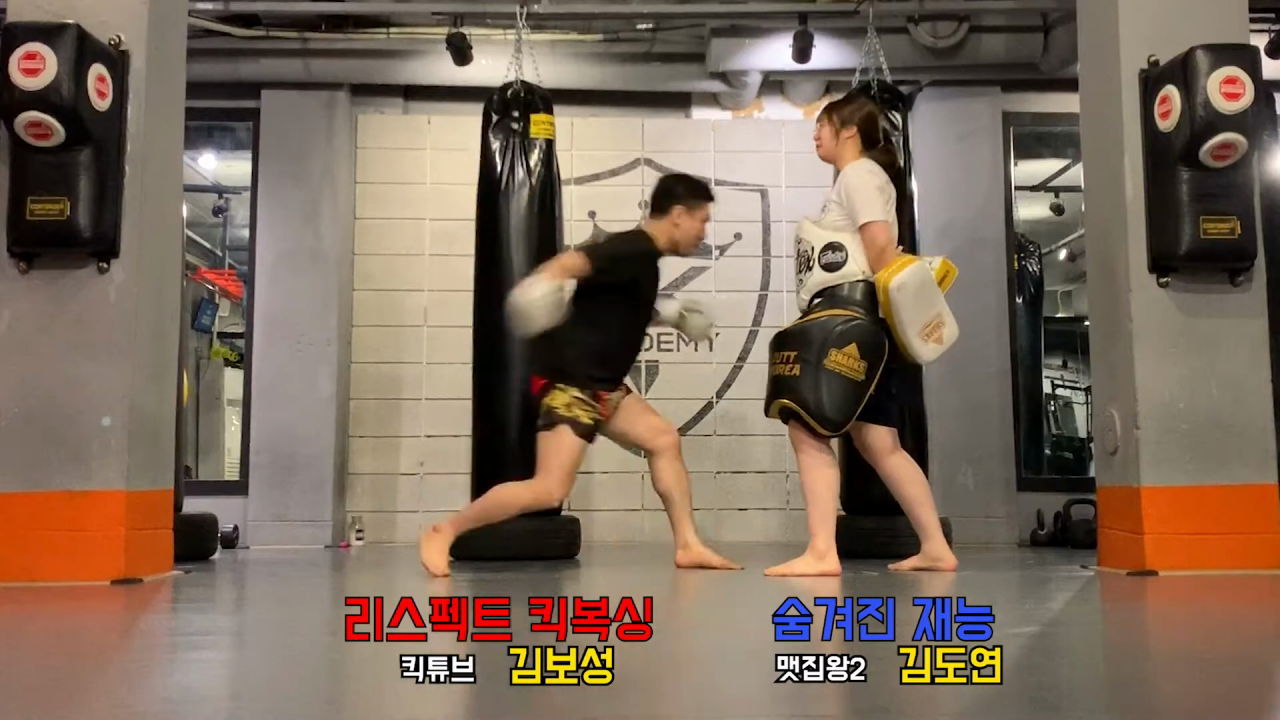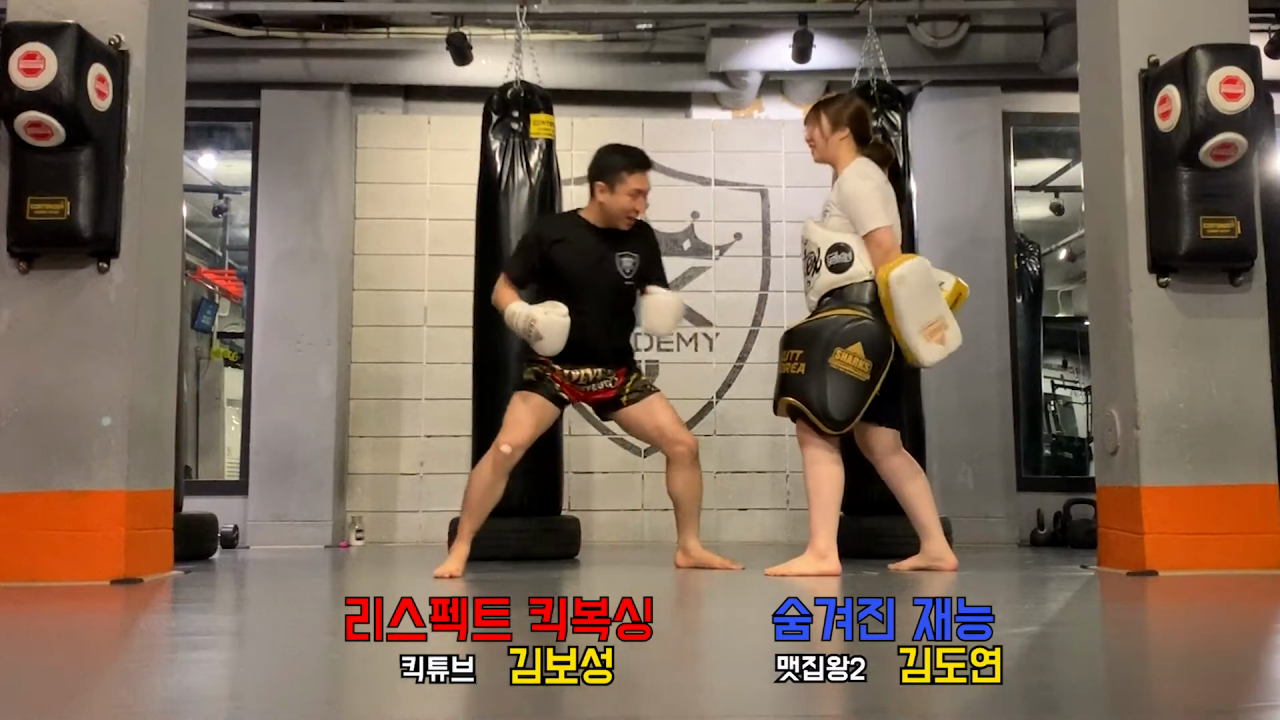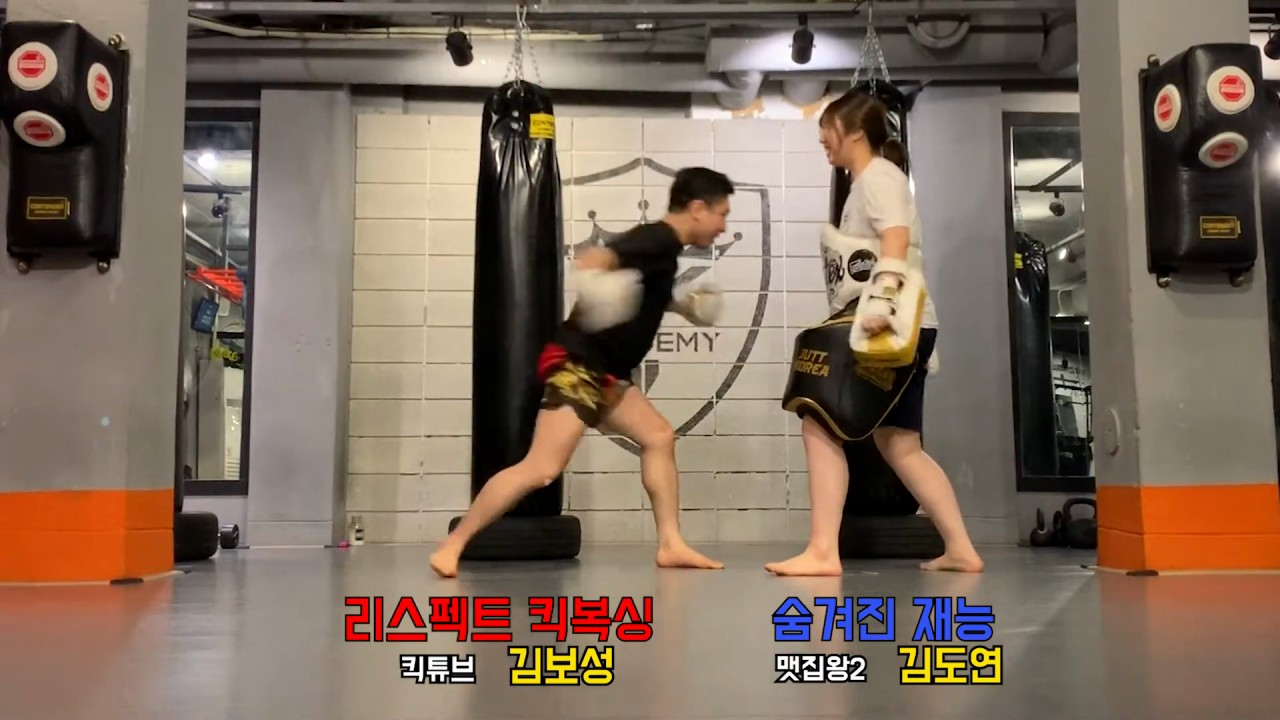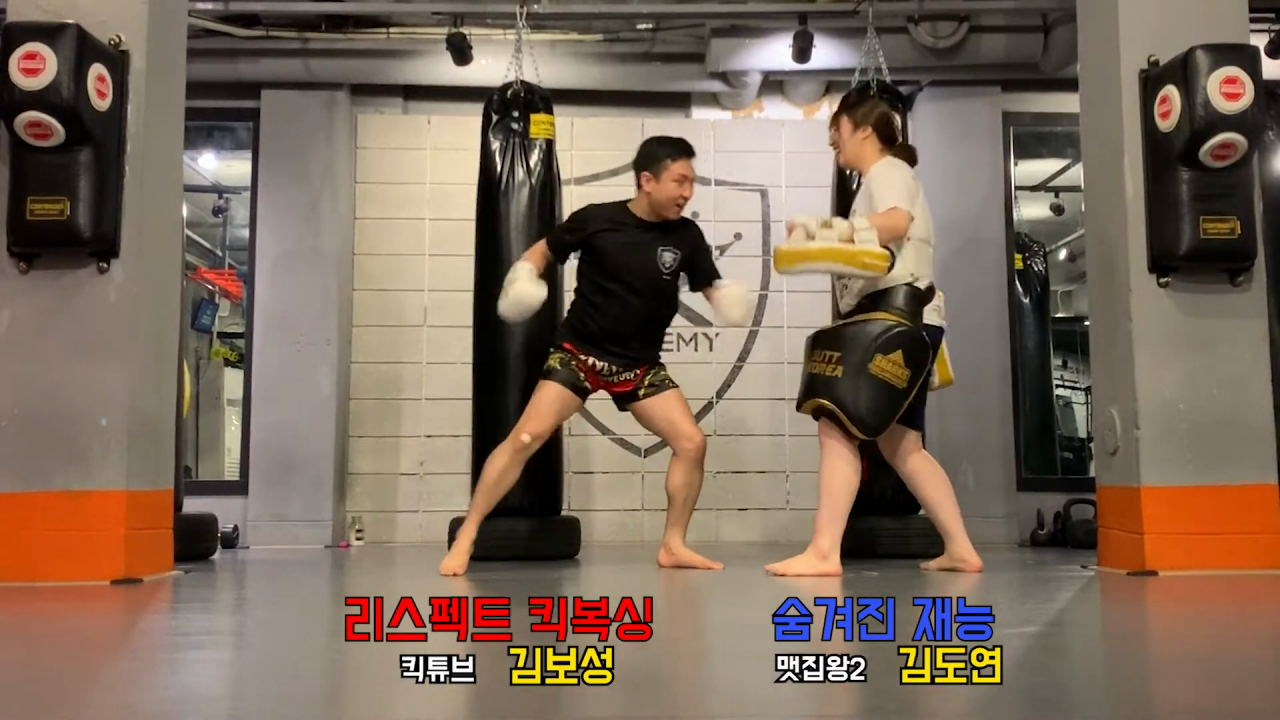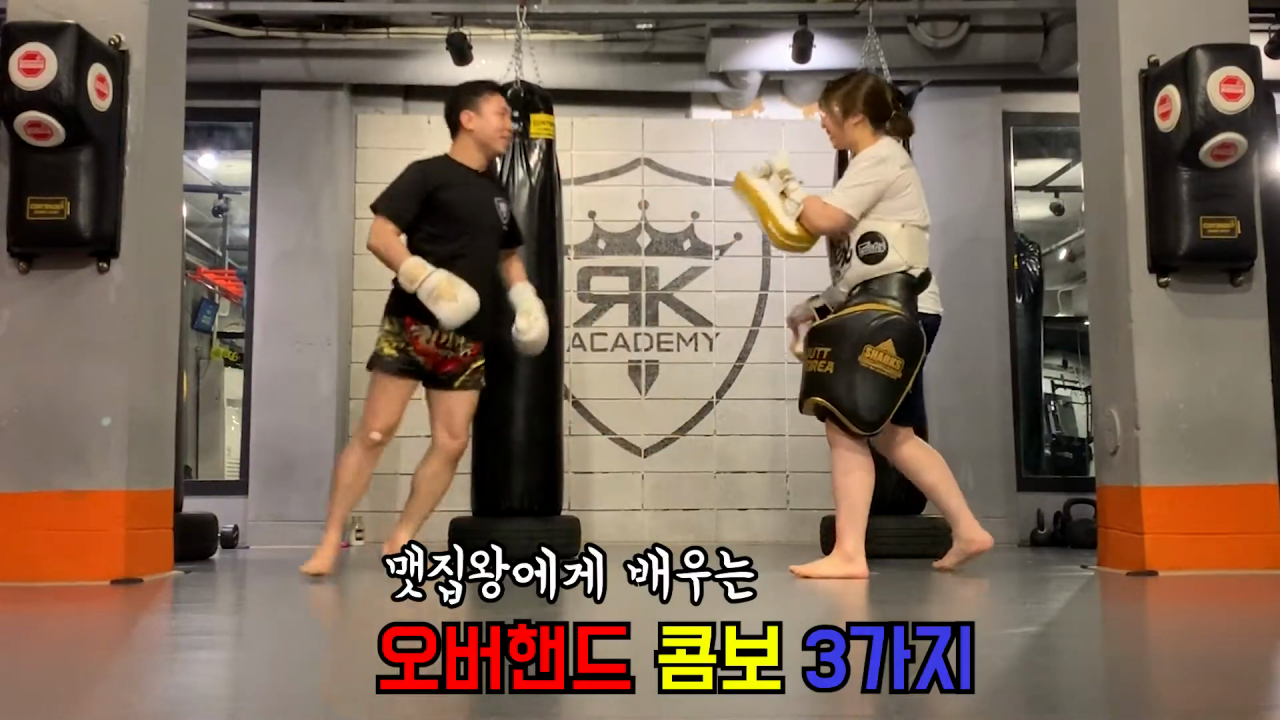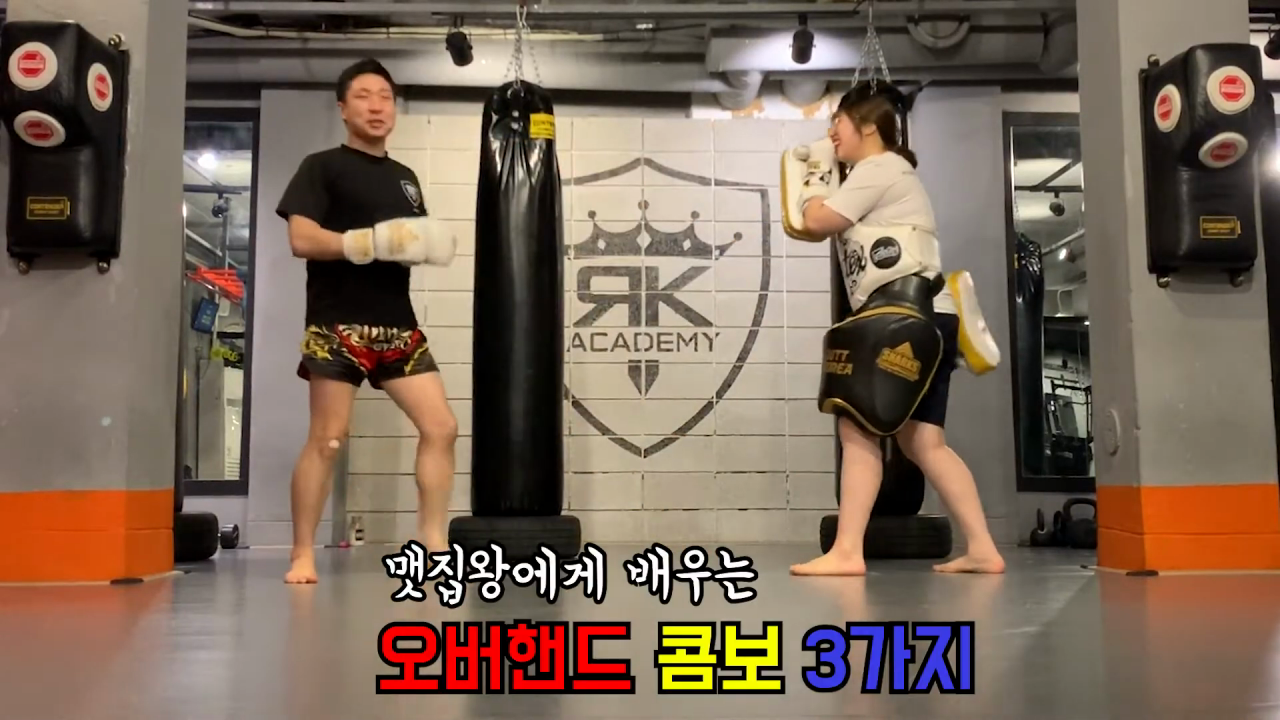
dt=0.7s
person 1, frame 1
left shoulder: (858, 174)
right shoulder: (862, 179)
left elbow: (880, 245)
right elbow: (884, 251)
left knee: (808, 428)
right knee: (878, 444)
left ankle: (821, 553)
right ankle: (936, 549)
person 1, frame 2
left shoulder: (856, 177)
right shoulder: (858, 179)
left elbow: (885, 250)
left knee: (815, 430)
right knee: (881, 444)
left ankle: (822, 552)
right ankle: (936, 548)
person 1, frame 3
left shoulder: (877, 177)
right shoulder: (869, 182)
left elbow: (896, 243)
left wrist: (882, 305)
left hip: (889, 326)
right hip: (895, 327)
left knee: (820, 426)
right knee: (899, 445)
left ankle: (822, 552)
right ankle: (960, 549)
person 1, frame 4
left shoulder: (889, 171)
right shoulder: (878, 180)
left elbow: (894, 224)
left knee: (838, 427)
right knee: (902, 445)
left ankle: (824, 551)
right ankle: (960, 548)
person 1, frame 5
left shoulder: (877, 160)
right shoulder: (878, 160)
left elbow: (823, 220)
left wrist: (788, 183)
right wrist: (818, 305)
left knee: (846, 428)
right knee: (895, 434)
left ankle: (848, 555)
right ankle: (967, 531)
person 1, frame 6
left shoulder: (879, 169)
right shoulder: (889, 175)
left elbow: (816, 220)
left wrist: (816, 173)
left knee: (857, 426)
right knee: (922, 440)
left ankle: (846, 550)
right ankle: (982, 548)
person 2, frame 1
left shoulder: (638, 254)
right shoulder: (631, 249)
right elbow: (571, 262)
left wrist: (667, 312)
right wrist: (546, 283)
left hip: (601, 384)
right hip: (572, 385)
left knee: (665, 443)
right knee: (549, 491)
left ankle: (688, 546)
right ankle: (443, 535)
person 2, frame 2
left shoulder: (641, 237)
right shoulder: (551, 233)
left elbow: (657, 295)
right elbow: (503, 291)
left wrist: (663, 308)
right wrist: (524, 317)
left hip: (616, 371)
right hip: (553, 366)
left knee: (683, 445)
right knee: (506, 449)
left ankle: (690, 547)
right ankle: (459, 550)
person 2, frame 3
left shoulder: (658, 245)
right shoulder: (654, 239)
right elbow: (590, 261)
left wrist: (682, 303)
right wrist: (596, 289)
left hip: (606, 374)
right hip: (578, 367)
left knee: (660, 439)
right knee: (543, 468)
left ankle: (671, 545)
right ankle: (456, 543)
person 2, frame 4
left shoulder: (687, 236)
right shoulder: (595, 220)
left elbow: (715, 292)
right elbow: (542, 251)
left wrist: (733, 299)
right wrist: (522, 277)
left hip: (640, 365)
right hip: (578, 353)
left knee: (692, 442)
right knee: (525, 437)
left ankle: (673, 545)
right ankle: (465, 538)
person 2, frame 5
left shoulder: (497, 192)
right shoulder: (429, 174)
left elbow: (507, 254)
right elbow: (379, 237)
left wrist: (525, 299)
right wrist: (426, 279)
left hip: (465, 335)
right hip: (412, 326)
left knee: (451, 443)
right knee: (374, 433)
left ankle: (399, 542)
right ankle: (330, 539)
person 2, frame 6
left shoulder: (405, 177)
right shoulder: (322, 167)
left elbow: (410, 245)
right elbow: (302, 240)
left wrist: (431, 245)
right wrist: (376, 241)
left hip: (399, 329)
right hip: (336, 326)
left knee: (441, 428)
right knee: (327, 440)
left ankle: (433, 540)
right ankle: (303, 553)
